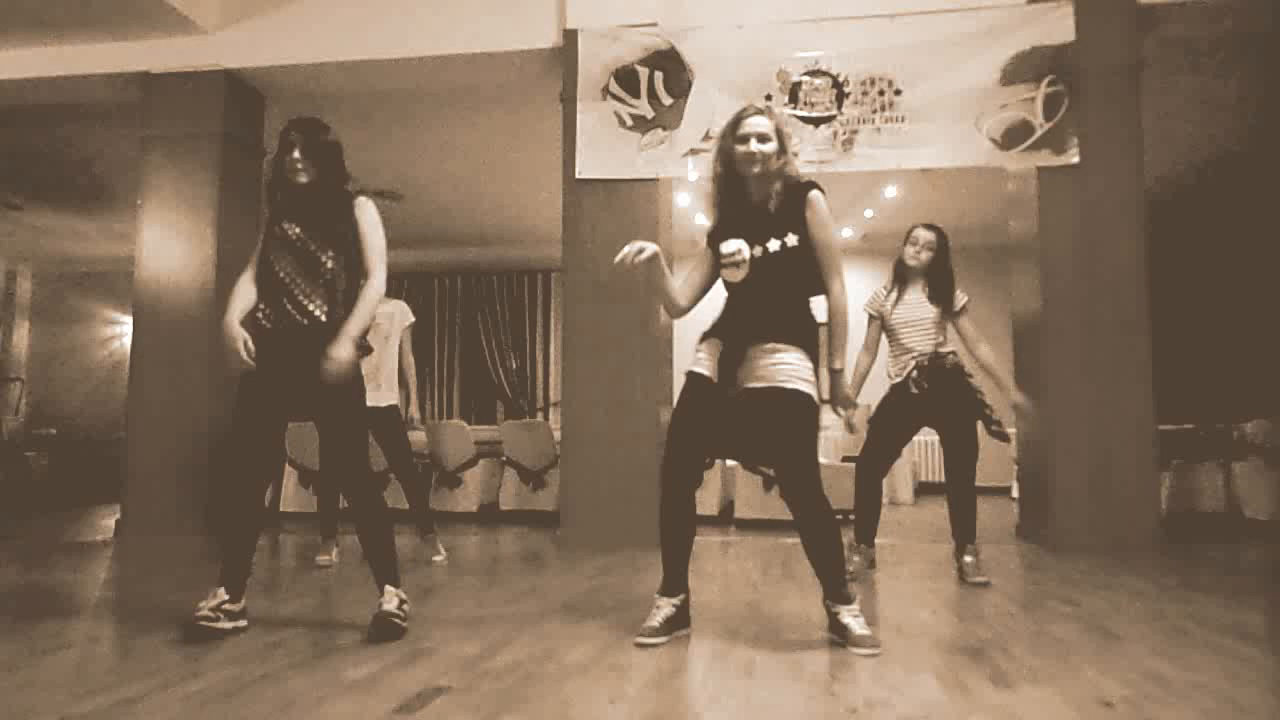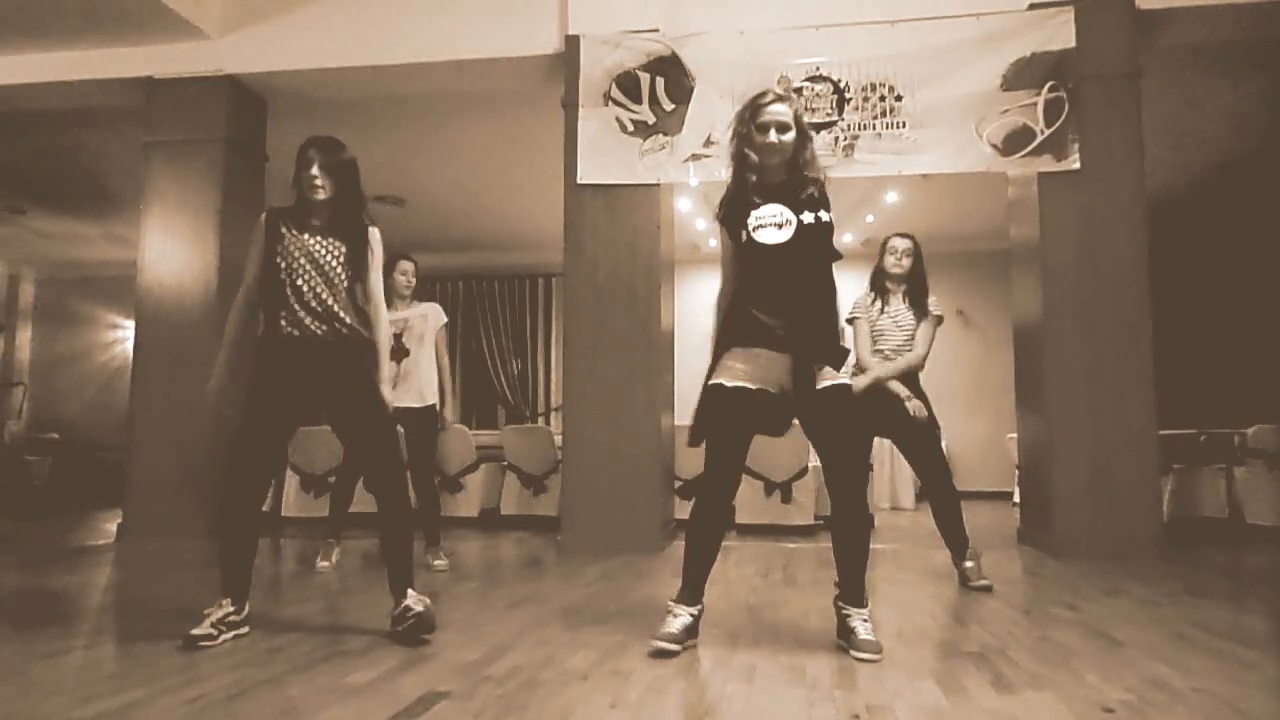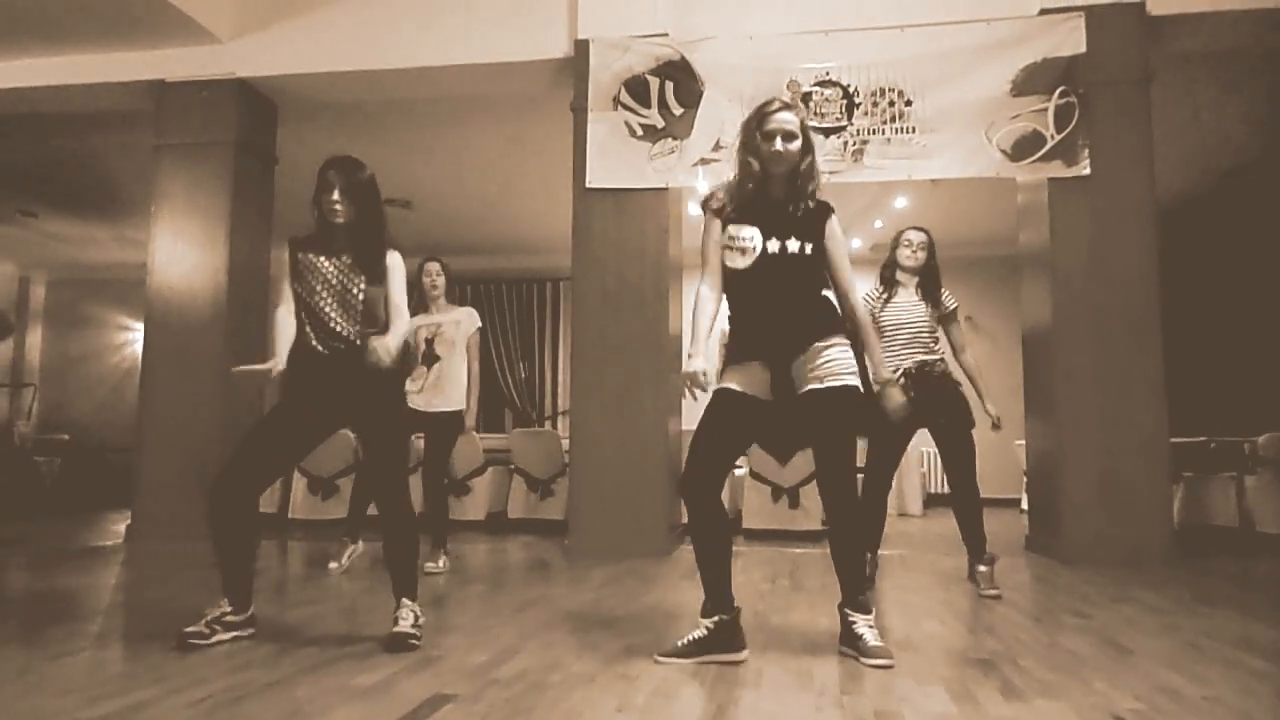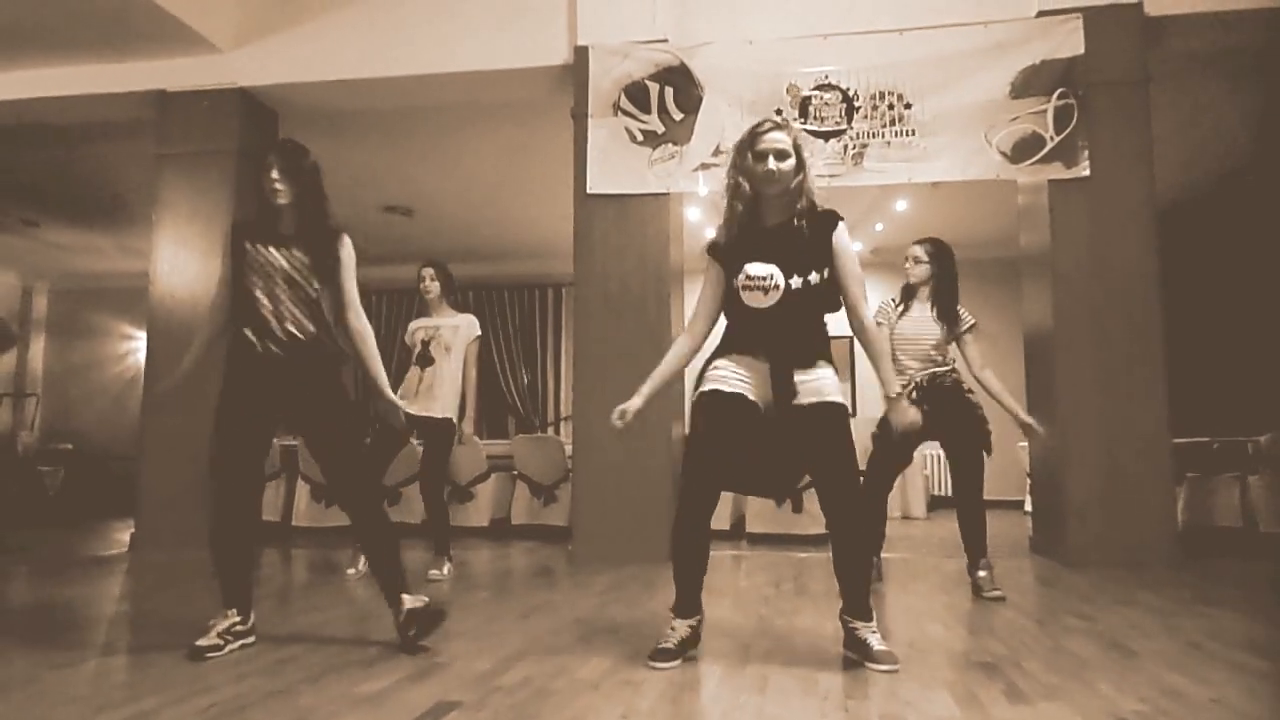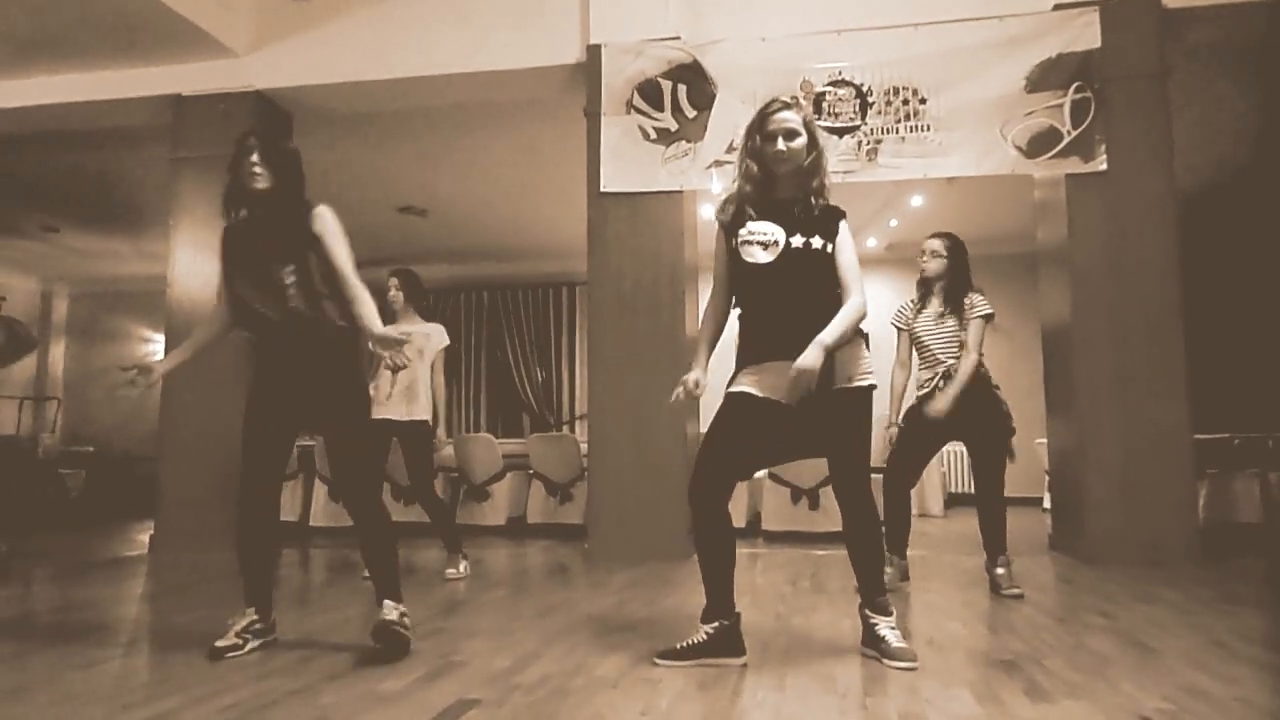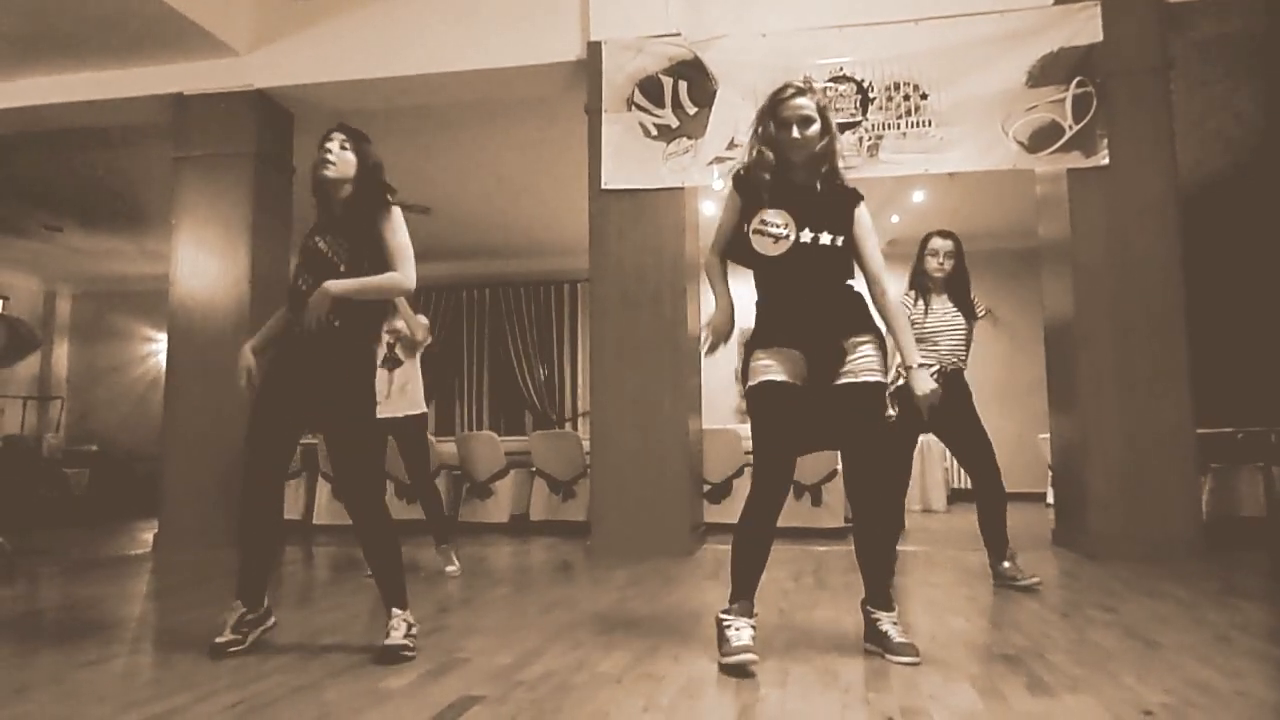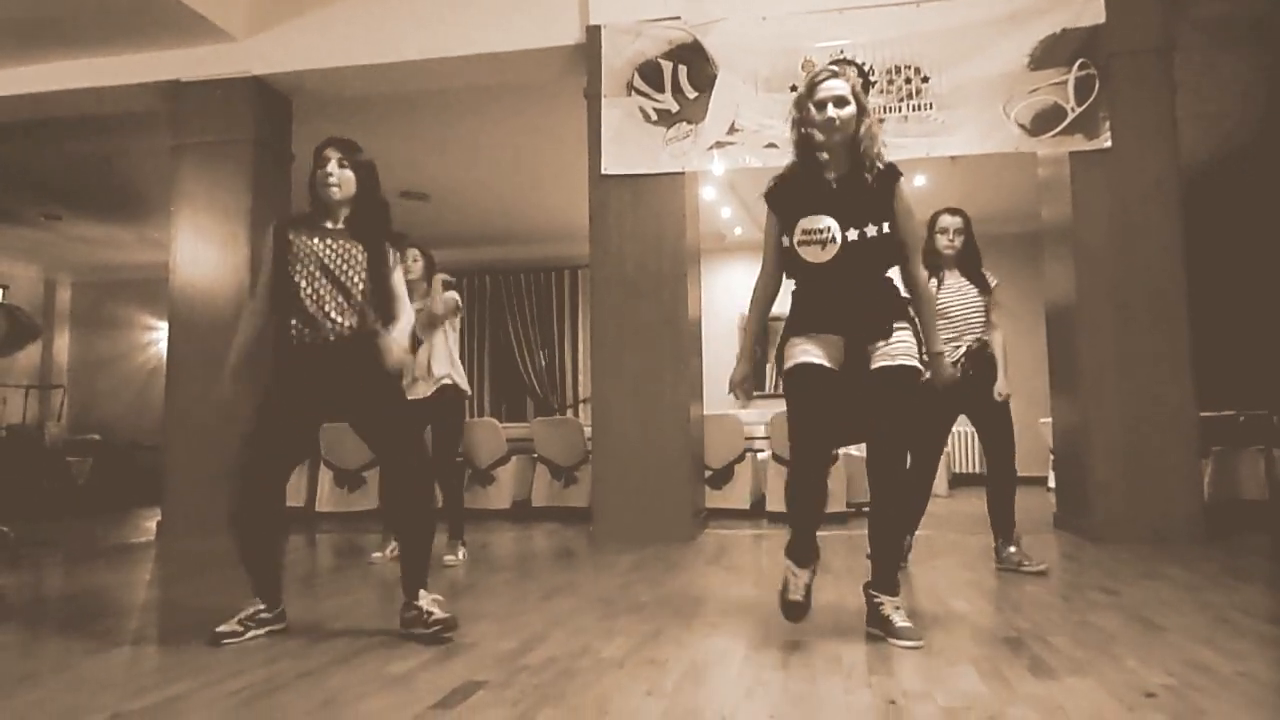
dt=0.7s
person 1, frame 1
left shoulder: (805, 199)
right shoulder: (724, 225)
left elbow: (835, 288)
right elbow: (679, 303)
left wrist: (835, 364)
right wrist: (655, 259)
left hip: (781, 354)
right hip: (720, 352)
left knee: (798, 482)
right knee: (676, 472)
left ankle: (842, 606)
right ankle: (673, 601)
person 1, frame 2
left shoulder: (816, 190)
right shoulder: (737, 204)
left wrist: (836, 339)
right wrist: (718, 360)
left hip: (820, 351)
right hip: (753, 350)
left knee: (849, 483)
right knee: (717, 481)
left ankle: (853, 610)
right ankle: (688, 607)
person 1, frame 3
left shoulder: (817, 212)
right shoulder: (724, 207)
left elbow: (849, 295)
right elbow: (710, 286)
left wrist: (883, 376)
right wrist: (696, 353)
left hip: (818, 349)
right hip: (749, 361)
left knee: (839, 488)
right knee: (698, 483)
left ankle: (856, 617)
right ankle: (720, 621)
person 1, frame 4
left shoulder: (826, 229)
right shoulder: (730, 242)
left elbow: (859, 314)
right elbow: (697, 328)
left wrist: (893, 393)
right wrist: (643, 394)
left hip: (809, 372)
right hip: (739, 368)
left knee: (845, 503)
right knee: (696, 495)
left ankle: (859, 625)
right ankle: (685, 620)
person 1, frame 5
left shoulder: (831, 218)
right shoulder: (736, 212)
left elbow: (856, 301)
right elbow: (720, 300)
left wrist: (819, 347)
right wrist: (697, 367)
left hip: (838, 363)
right hip: (764, 365)
left knee: (853, 489)
right knee: (705, 488)
left ankle: (878, 618)
right ankle: (721, 626)
person 1, frame 6
left shoulder: (846, 200)
right shoulder: (751, 184)
left elbow: (881, 284)
right elbow: (717, 250)
left wrist: (914, 365)
right wrist: (722, 303)
left hip: (851, 343)
right hip: (778, 346)
left knee: (869, 482)
right knee: (770, 480)
left ankle: (880, 614)
right ankle: (738, 615)
person 1, frame 7
left shoulder: (884, 181)
right shoulder: (788, 190)
left elbow: (912, 264)
right elbow: (768, 277)
left wrist: (934, 345)
right wrist: (745, 358)
left hip: (884, 329)
right hip: (814, 331)
left knee: (889, 467)
right knee: (811, 454)
left ankle: (883, 597)
right ankle: (800, 554)
person 2, frame 1
left shoulder: (355, 207)
right shoulder: (277, 212)
left elbow: (375, 279)
right elbow: (254, 271)
left wrist: (346, 340)
right wrist: (232, 317)
left hip: (330, 355)
right hip: (269, 355)
left knee: (350, 472)
right knee: (243, 473)
left ankle: (390, 592)
right ankle: (230, 595)
person 2, frame 2
left shoulder: (363, 234)
right shoulder: (274, 223)
left elbow: (375, 305)
right elbow: (249, 294)
left wrist: (383, 375)
right wrist: (221, 362)
left hip: (347, 364)
right hip: (283, 363)
left knee: (389, 476)
right knee: (243, 481)
left ankle: (406, 596)
right ankle: (233, 604)
person 2, frame 3
left shoulder: (386, 257)
right shoulder: (297, 252)
left elbow: (401, 318)
right elbow: (286, 311)
left wrist: (390, 342)
right wrist: (277, 359)
left hip: (373, 385)
right hip: (312, 383)
left knee: (391, 494)
right knee: (232, 487)
left ankle: (405, 606)
right ankle: (237, 607)
person 2, frame 4
left shoulder: (333, 241)
right shoulder: (243, 237)
left elbow: (352, 314)
right elbow: (225, 308)
left wrist: (383, 385)
right wrist: (183, 370)
left hip: (315, 375)
right hip: (250, 377)
left knee: (355, 488)
right knee: (232, 494)
left ankle: (401, 601)
right ankle: (237, 615)
person 2, frame 5
left shoulder: (314, 217)
right shoulder: (237, 233)
left elbow: (351, 283)
right elbow: (226, 312)
left wrist: (378, 331)
right wrist: (168, 362)
left hip: (333, 361)
right hip: (279, 368)
left knee: (357, 484)
right knee: (256, 488)
left ankle: (391, 606)
right ankle: (258, 614)
person 2, frame 6
left shoulder: (380, 213)
right shoulder: (318, 228)
left elbow: (405, 279)
left wrist: (335, 287)
right wrist: (253, 344)
left hip: (344, 365)
right hip: (289, 364)
left knee: (359, 490)
right knee: (258, 484)
left ankle: (399, 614)
right ankle: (250, 607)
person 2, frame 7
left shoulder: (376, 239)
right shoulder: (285, 233)
left elbow: (402, 302)
right elbow: (261, 303)
left wrist: (401, 333)
right wrist: (235, 366)
left hip: (366, 371)
right hip: (299, 372)
left knee: (414, 475)
right knee: (255, 489)
left ankle: (416, 599)
right ankle: (269, 605)
person 3, frame 1
left shoulder: (950, 296)
right shoulder: (883, 297)
left elbow: (976, 345)
right elbow: (868, 352)
left wrist: (1011, 389)
right wrist: (849, 398)
left hip: (948, 386)
right hip: (903, 392)
left knee: (961, 473)
right knee: (869, 468)
left ankle: (966, 553)
right ankle: (862, 550)
person 3, frame 2
left shoulder: (927, 304)
right shoulder: (865, 303)
left elbow: (918, 356)
right elbow: (863, 357)
left wrist: (872, 377)
right wrist: (899, 391)
left hip: (907, 394)
right hip: (864, 399)
left knee: (937, 477)
left ankle: (965, 558)
person 3, frame 3
left shoulder: (939, 296)
right shoulder: (875, 298)
left elbow: (963, 351)
left wrist: (986, 399)
left hip: (939, 391)
left knee: (963, 477)
right knee: (875, 479)
left ankle: (980, 563)
right ankle: (868, 562)
person 3, frame 4
left shoulder: (955, 313)
right shoulder: (890, 308)
left elbow: (980, 369)
left wrist: (1017, 412)
left hip: (950, 401)
right hip: (909, 404)
left knee: (968, 485)
right knee: (874, 482)
left ankle: (980, 568)
right ankle: (869, 564)
person 3, frame 5
left shoulder: (973, 302)
right shoulder: (909, 310)
left elbow: (972, 356)
right elbow: (902, 367)
left wrist: (949, 397)
right wrist: (893, 420)
left hip: (970, 397)
right hip: (928, 402)
left knee: (990, 482)
right knee: (896, 478)
left ankle: (998, 566)
right ankle: (896, 562)
person 3, frame 6
left shoulder: (968, 303)
right shoulder: (908, 302)
right wrist: (887, 396)
left hip: (954, 394)
left knee: (988, 475)
right knee: (894, 479)
left ankle: (1002, 561)
person 3, frame 7
left shoulder: (982, 279)
left elbow: (996, 332)
left wrist: (1002, 378)
left hip: (983, 375)
left knee: (1002, 461)
right knee: (922, 464)
left ankle: (1007, 547)
right ankle: (900, 541)
person 4, frame 1
left shoulder: (398, 309)
left elbow: (407, 357)
left wrist: (414, 402)
left hip: (385, 400)
left knee: (406, 468)
left ankle: (429, 535)
right ankle: (329, 540)
person 4, frame 2
left shoulder: (432, 312)
left elbow: (443, 359)
left wrist: (448, 403)
left hip: (422, 403)
left knee: (423, 475)
right knee: (350, 469)
left ankle: (433, 545)
right ankle: (332, 541)
person 4, frame 3
left shoulder: (466, 316)
right shoulder: (415, 323)
left elbow: (473, 365)
right elbow: (414, 365)
left wrist: (471, 409)
left hip: (448, 407)
right hip: (412, 403)
left knee: (433, 475)
left ankle: (438, 549)
right ankle: (352, 539)
person 4, frame 4
left shoulder: (467, 323)
right shoulder: (415, 327)
left elbow: (470, 372)
left wrist: (469, 417)
right wrist: (395, 403)
left hip: (441, 413)
right hip: (406, 407)
left knee: (431, 484)
right knee: (369, 470)
left ankle: (442, 555)
right ankle: (365, 547)
person 4, frame 5
left shoulder: (434, 332)
left elbow: (437, 380)
right elbow: (372, 374)
left wrist: (441, 425)
left hip: (415, 417)
right hip: (377, 415)
left knee: (423, 489)
left ankle: (456, 552)
person 4, frame 6
left shoulder: (416, 322)
left elbow: (420, 337)
left wrist: (399, 300)
left hip: (410, 411)
right hip: (372, 412)
left knee: (422, 479)
left ankle: (445, 546)
person 4, frame 7
left shoulder: (449, 298)
left elbow: (435, 313)
left wrist: (437, 282)
left hip: (446, 389)
right hip: (412, 394)
left knee: (444, 466)
left ankle: (456, 540)
right ankle: (393, 538)
